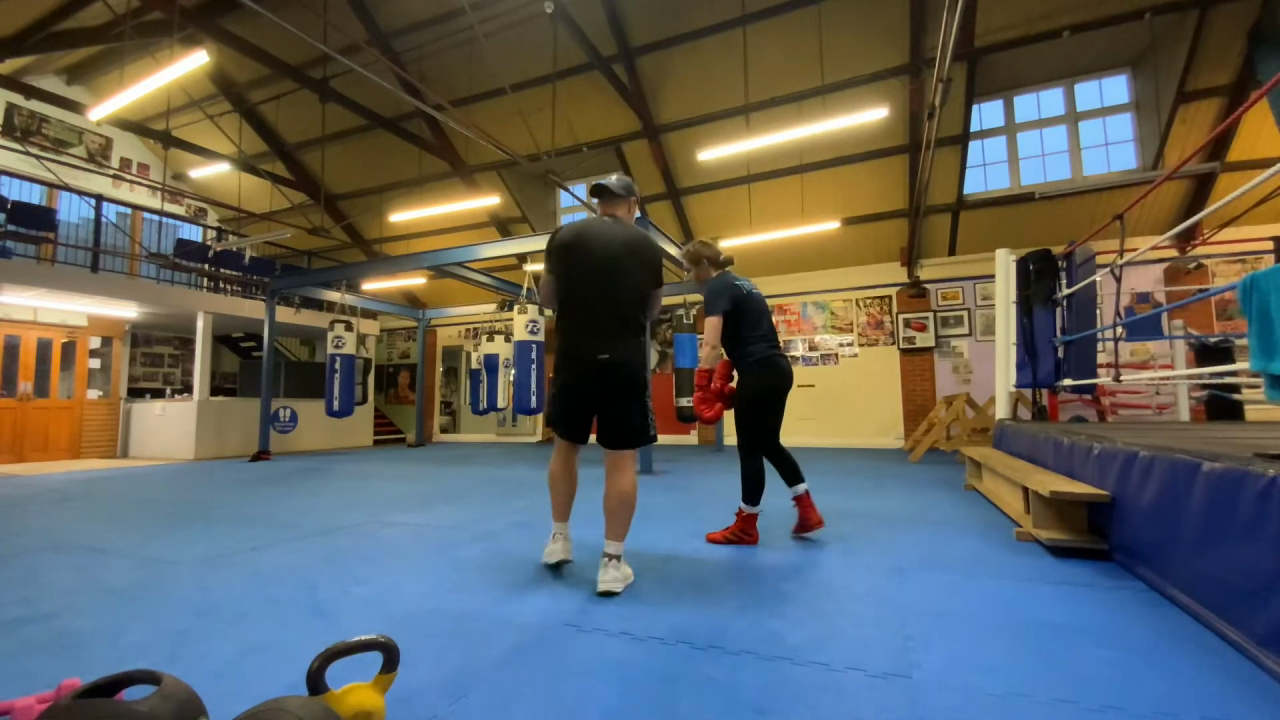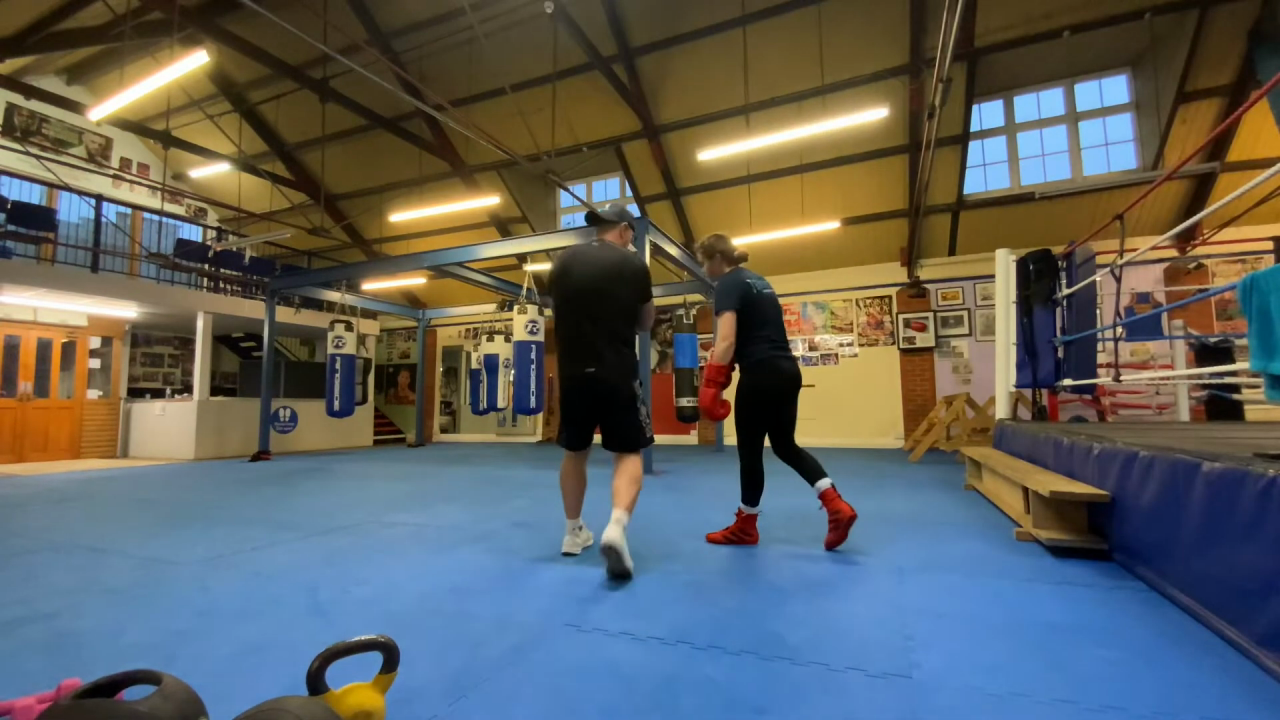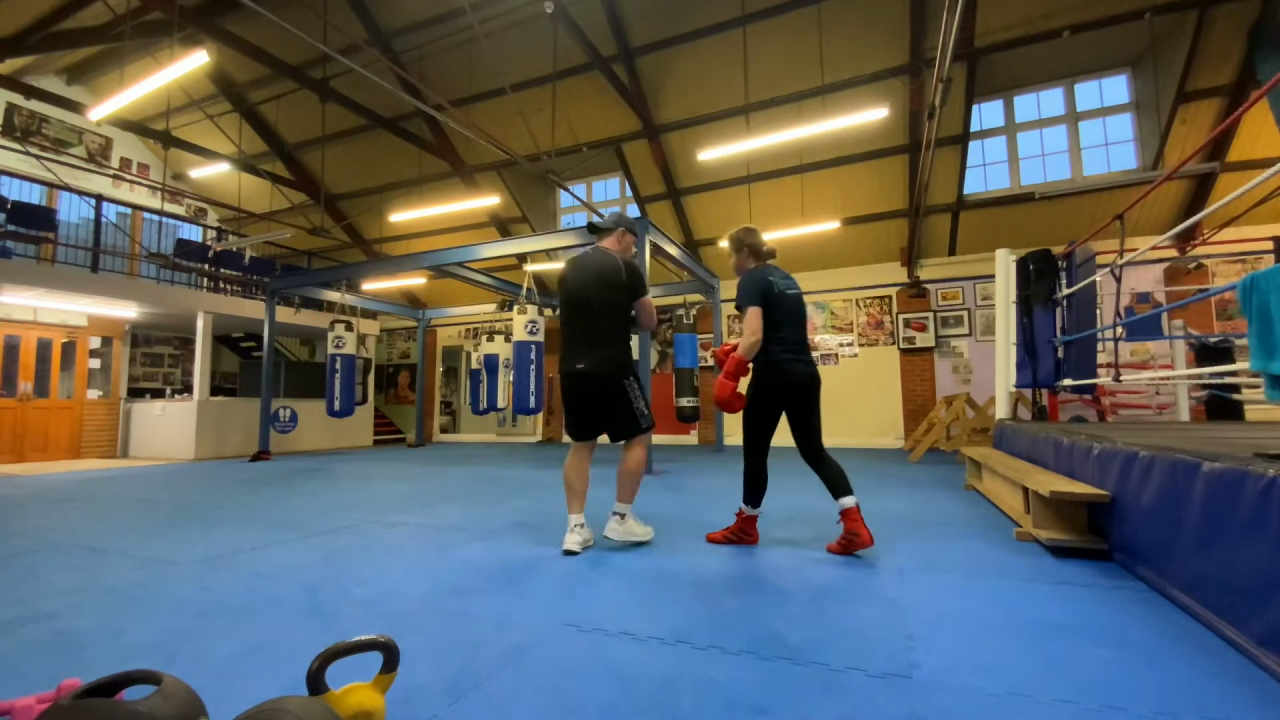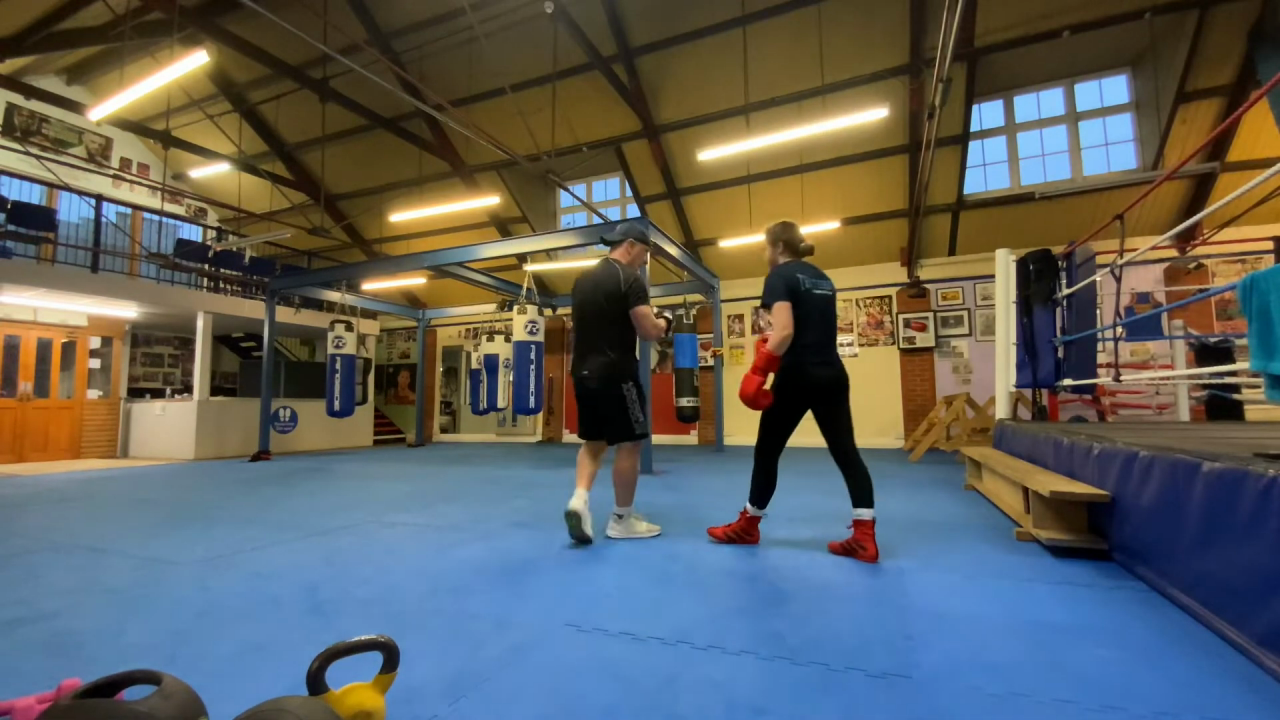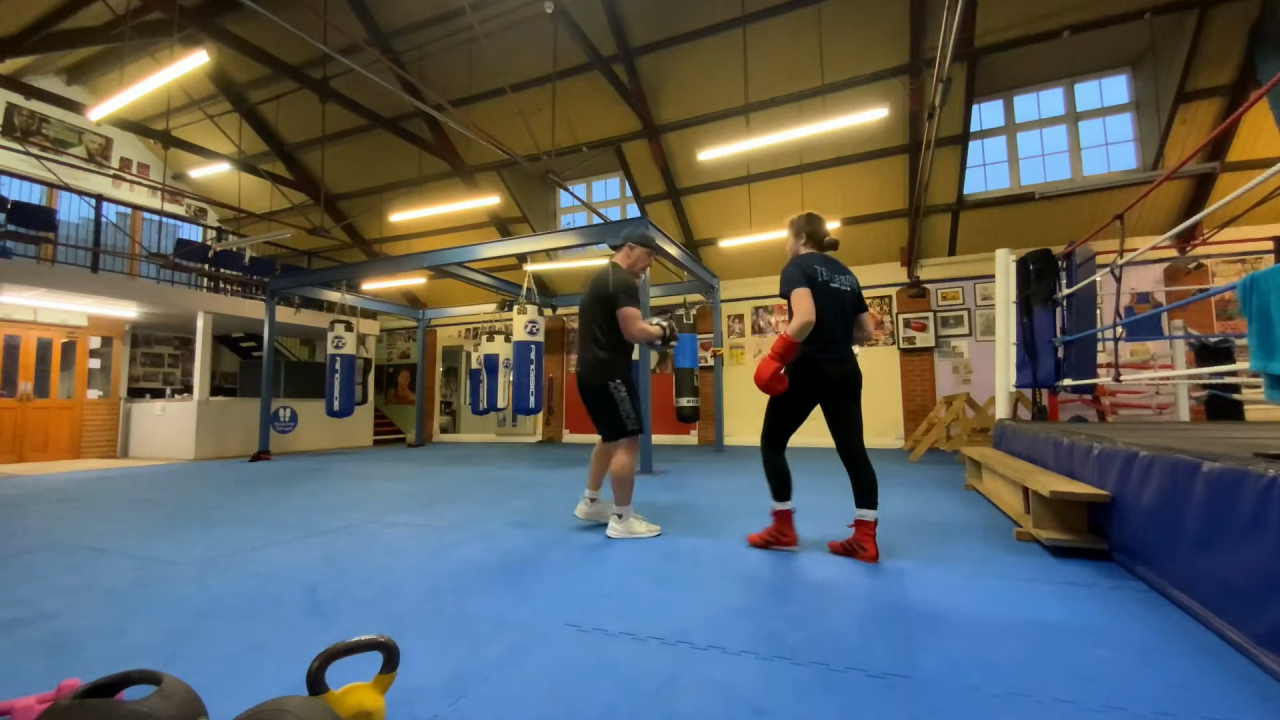
dt=0.2s
person 1, frame 1
left shoulder: (564, 237)
right shoulder: (646, 245)
left elbow: (548, 298)
left hip: (574, 359)
right hip: (626, 361)
left knee: (567, 446)
right knee: (622, 459)
left ankle: (559, 536)
right ankle: (612, 562)
person 1, frame 2
left shoulder: (563, 262)
right shoulder: (633, 265)
right elbow: (645, 323)
left hip: (573, 372)
right hip: (617, 372)
left knee: (575, 453)
right knee: (630, 455)
left ankle: (574, 533)
right ankle: (615, 531)
person 1, frame 3
left shoulder: (569, 268)
right shoulder: (626, 268)
right elbow: (648, 323)
left hip: (573, 368)
right hip: (612, 367)
left knee: (581, 446)
right knee: (637, 438)
left ankle: (576, 528)
right ankle: (621, 518)
person 1, frame 4
left shoulder: (583, 279)
right shoulder: (629, 279)
right elbow: (649, 332)
right wrist: (663, 323)
left hip: (584, 372)
right hip: (615, 373)
left knee: (592, 443)
right knee: (629, 445)
left ankle: (579, 502)
right ankle: (621, 520)
person 1, frame 5
left shoulder: (600, 279)
right shoulder: (623, 282)
right elbow: (634, 332)
left wrist: (650, 326)
right wrist: (663, 330)
left hip: (591, 370)
right hip: (609, 371)
left knee: (611, 438)
right knee: (627, 441)
left ankle: (591, 502)
right ankle: (622, 519)
person 2, frame 1
left shoulder: (716, 288)
right shoulder: (740, 282)
left elbow: (711, 344)
left wrist: (704, 389)
right wrist: (724, 378)
left hip: (758, 374)
right hip: (779, 370)
left knee: (750, 449)
right knee: (768, 444)
left ankle: (746, 526)
right ankle: (808, 509)
person 2, frame 2
left shoulder: (727, 285)
right shoulder: (756, 280)
left elbow: (726, 340)
left wrist: (709, 384)
right wrist: (722, 368)
left hip: (761, 374)
right hip: (787, 370)
left knee: (750, 450)
right knee: (785, 445)
left ankle: (745, 527)
right ankle: (838, 506)
person 2, frame 3
left shoulder: (751, 281)
right shoulder: (786, 280)
left elbow: (753, 336)
left wrist: (728, 375)
right wrist: (737, 349)
left hip: (774, 374)
right hip: (805, 372)
left knee: (755, 451)
right knee: (813, 450)
left ankle: (745, 527)
right ankle: (856, 528)
person 2, frame 4
left shoulder: (779, 277)
right shoulder: (822, 278)
left elbow: (783, 331)
left wrist: (758, 371)
left hip: (798, 376)
right hip: (833, 375)
left knee: (767, 451)
right knee: (845, 452)
left ankle: (747, 526)
right ankle: (865, 538)
person 2, frame 5
left shoulder: (797, 267)
right shoulder: (845, 273)
left elbow: (805, 318)
right elbow: (866, 331)
left wrist: (776, 356)
left hip: (809, 370)
right hip: (846, 371)
left knee: (772, 442)
right knee: (853, 450)
left ankle: (783, 526)
right ankle: (865, 538)
